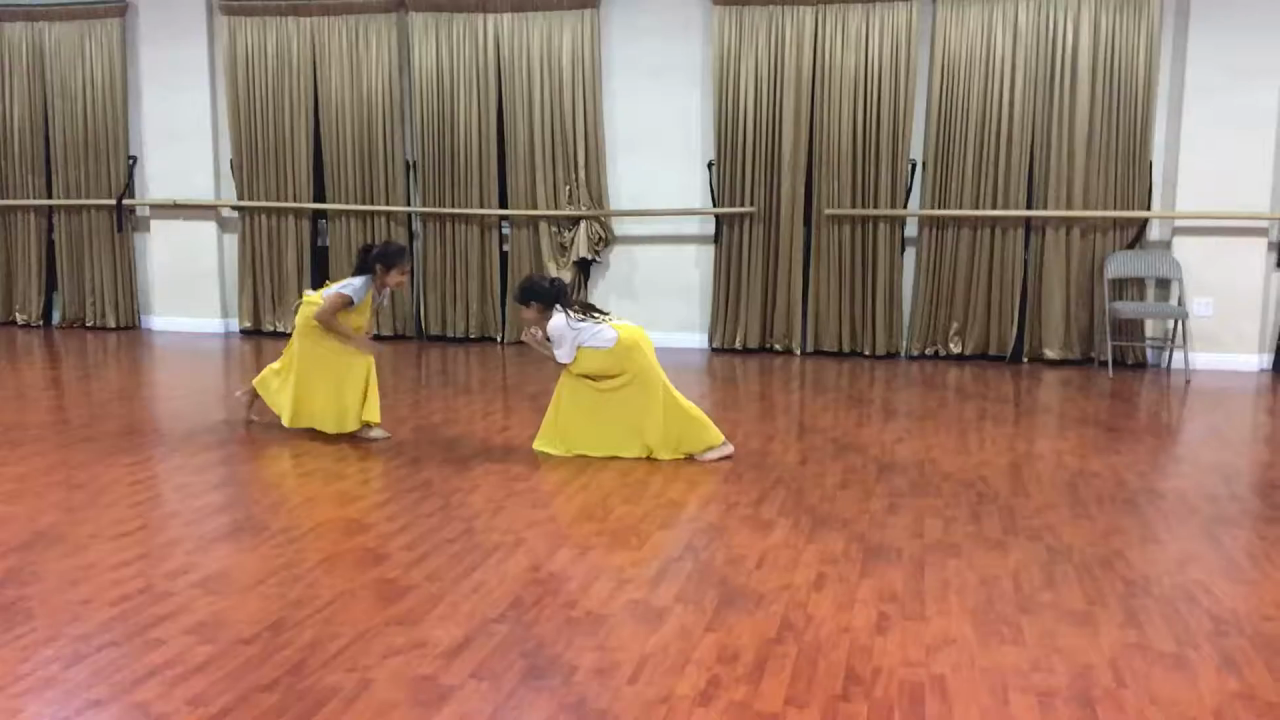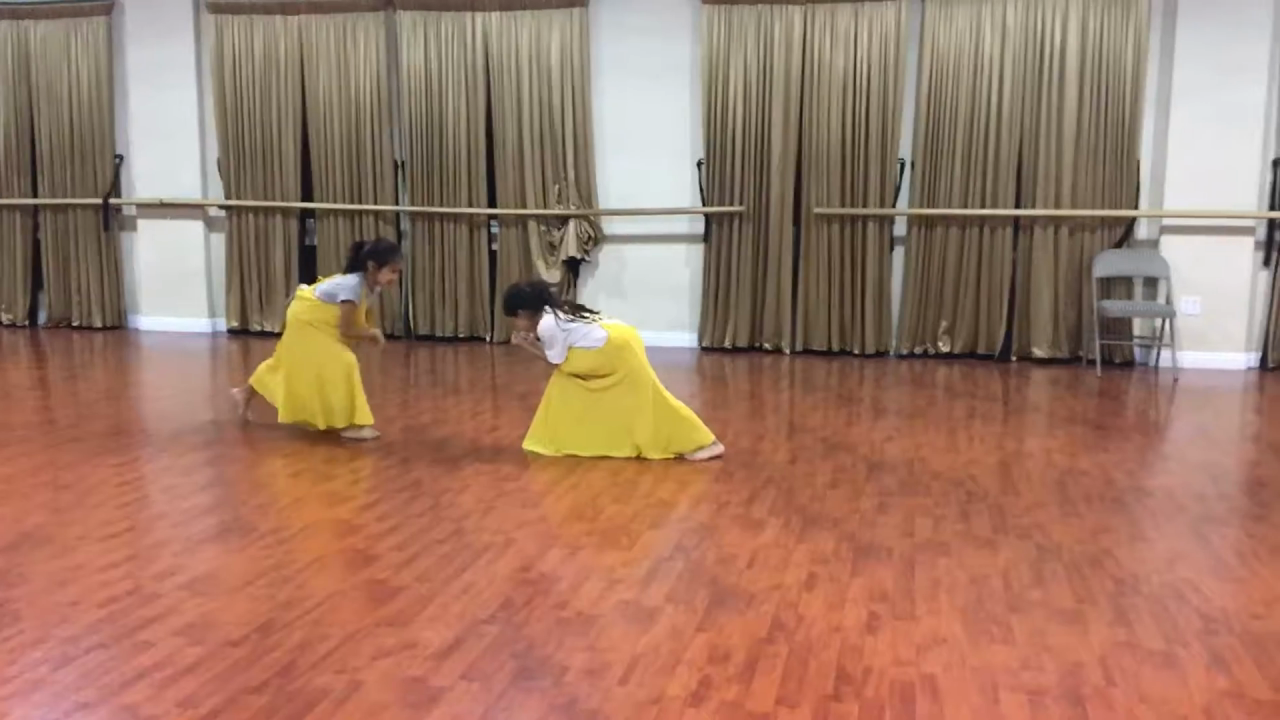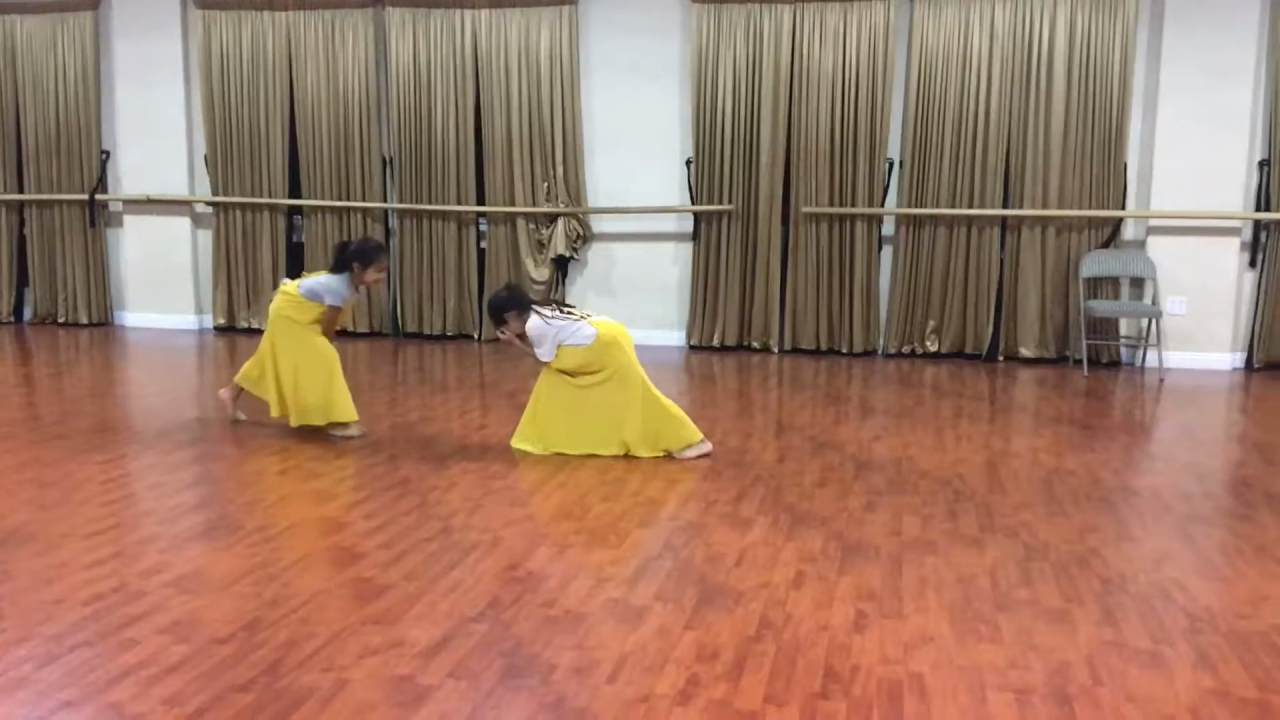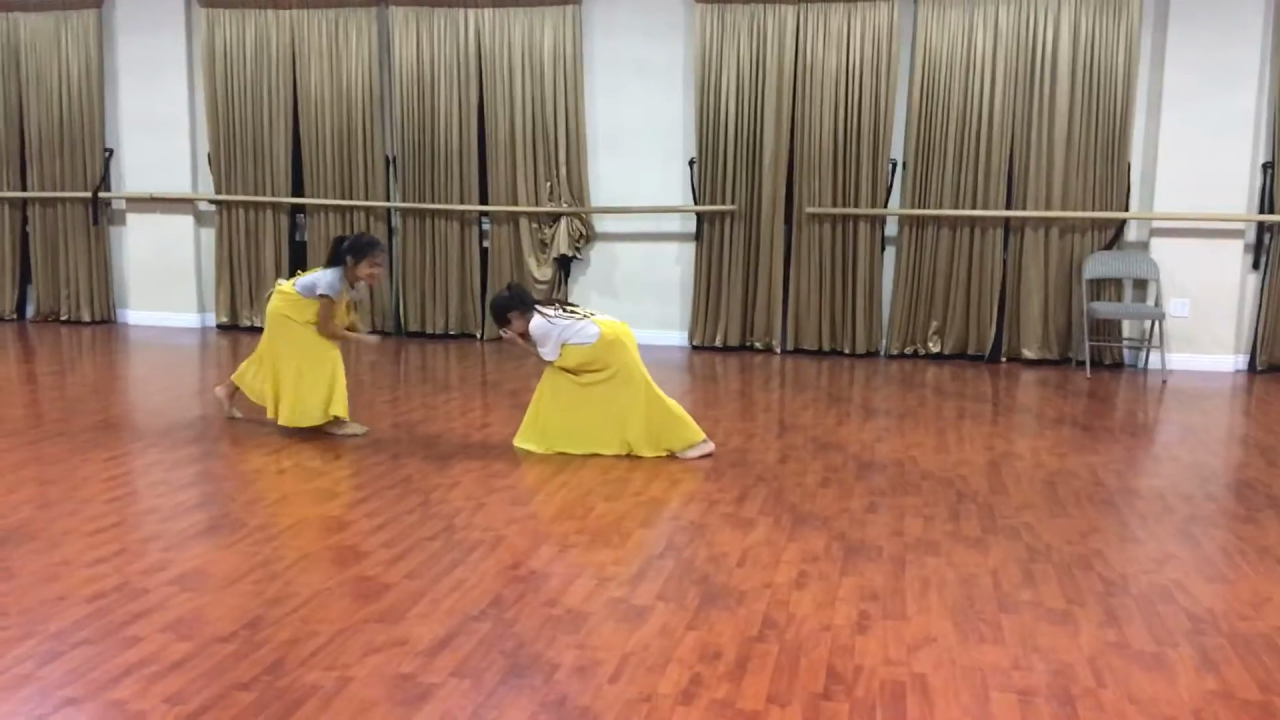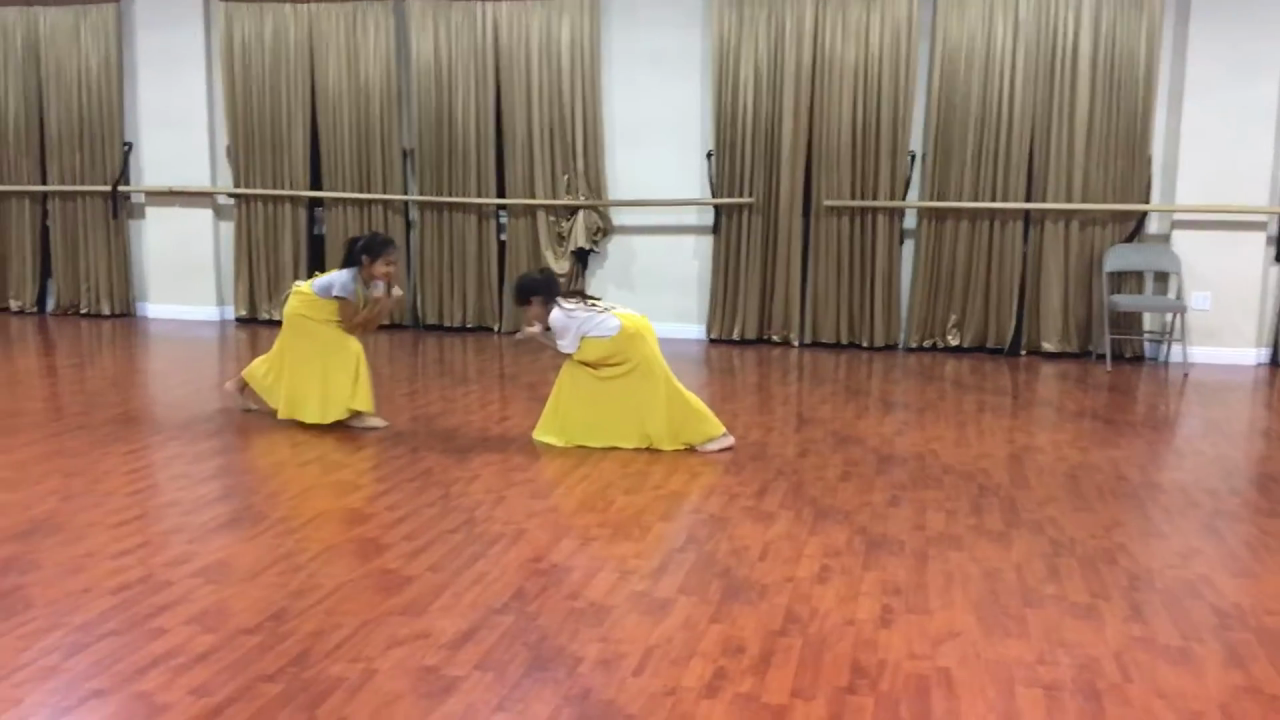
dt=0.2s
person 1, frame 1
left shoulder: (556, 325)
right shoulder: (563, 314)
left elbow: (565, 361)
right elbow: (568, 351)
left wrist: (535, 344)
right wrist: (542, 341)
left hip: (627, 349)
right hip: (620, 345)
left knee: (658, 398)
right knee: (573, 382)
left ankle: (713, 443)
right ankle: (572, 438)
person 1, frame 2
left shoulder: (546, 326)
right shoulder: (553, 314)
left elbow: (557, 361)
right elbow: (561, 351)
left wrist: (527, 345)
right wrist: (533, 342)
left hip: (618, 348)
right hip: (611, 345)
left knee: (648, 398)
right knee: (564, 383)
left ankle: (703, 443)
right ankle: (564, 438)
person 1, frame 3
left shoulder: (534, 325)
right shoulder: (540, 313)
left elbow: (547, 359)
right elbow: (550, 350)
left wrist: (516, 343)
right wrist: (520, 341)
left hip: (606, 345)
right hip: (600, 342)
left knee: (637, 396)
right knee: (553, 380)
left ankle: (691, 442)
right ankle: (553, 437)
person 1, frame 4
left shoulder: (538, 325)
right shoulder: (543, 312)
left elbow: (550, 358)
right elbow: (552, 349)
left wrist: (519, 342)
right wrist: (523, 340)
left hip: (610, 344)
right hip: (604, 340)
left knee: (641, 396)
right knee: (557, 379)
left ankle: (694, 441)
right ankle: (556, 436)
person 1, frame 5
left shoulder: (557, 317)
right shoulder: (564, 304)
left elbow: (569, 351)
right elbow: (572, 341)
left wrist: (538, 335)
right wrist: (542, 332)
left hip: (630, 337)
right hip: (623, 335)
left knee: (660, 389)
right knee: (576, 372)
left ankle: (713, 435)
right ankle: (575, 428)
person 2, frame 1
left shoulder: (382, 290)
right shoulder: (359, 287)
left elbow: (363, 319)
right elbow: (322, 315)
left wrist: (363, 337)
right wrist: (354, 337)
left hip: (329, 327)
right hip: (314, 324)
left knee: (296, 367)
right knee: (359, 363)
left ankle: (251, 394)
right ankle: (360, 425)
person 2, frame 2
left shoulder: (372, 285)
right shoulder: (354, 286)
left elbow: (363, 316)
right elbow: (348, 330)
left wrist: (370, 333)
right wrist: (371, 332)
left hip: (311, 318)
right hip: (307, 318)
left knee: (291, 363)
right knee: (341, 363)
left ankle: (246, 394)
right ankle: (348, 424)
person 2, frame 3
left shoulder: (352, 281)
right shoulder: (340, 288)
right elbow: (327, 329)
right wrist: (328, 343)
left hip: (295, 313)
right hip: (289, 314)
left knee: (275, 360)
right knee: (323, 360)
left ankle: (232, 392)
right ankle: (333, 421)
person 2, frame 4
left shoulder: (355, 281)
right shoulder: (332, 281)
left elbow: (346, 315)
right elbow: (325, 328)
left wrist: (360, 333)
right wrist: (359, 338)
left hip: (294, 313)
right hip: (287, 313)
left knee: (270, 360)
right knee: (323, 357)
left ankle: (227, 390)
right ankle: (331, 420)
person 2, frame 5
left shoulder: (376, 283)
right shoulder: (346, 281)
left elbow: (368, 325)
right elbow: (350, 325)
left wrist: (389, 303)
right wrist: (376, 303)
left hip: (313, 314)
right hip: (304, 313)
left knee: (284, 358)
right knee: (347, 351)
left ankle: (239, 385)
right ankle: (354, 413)
